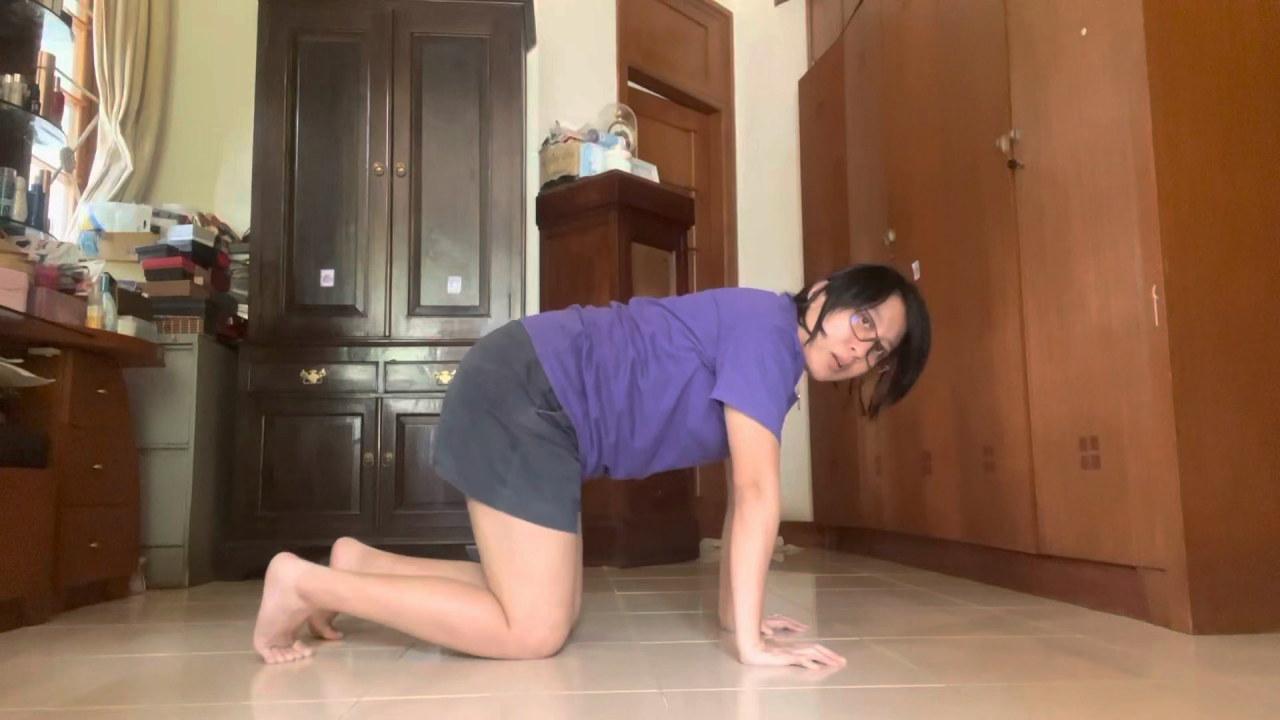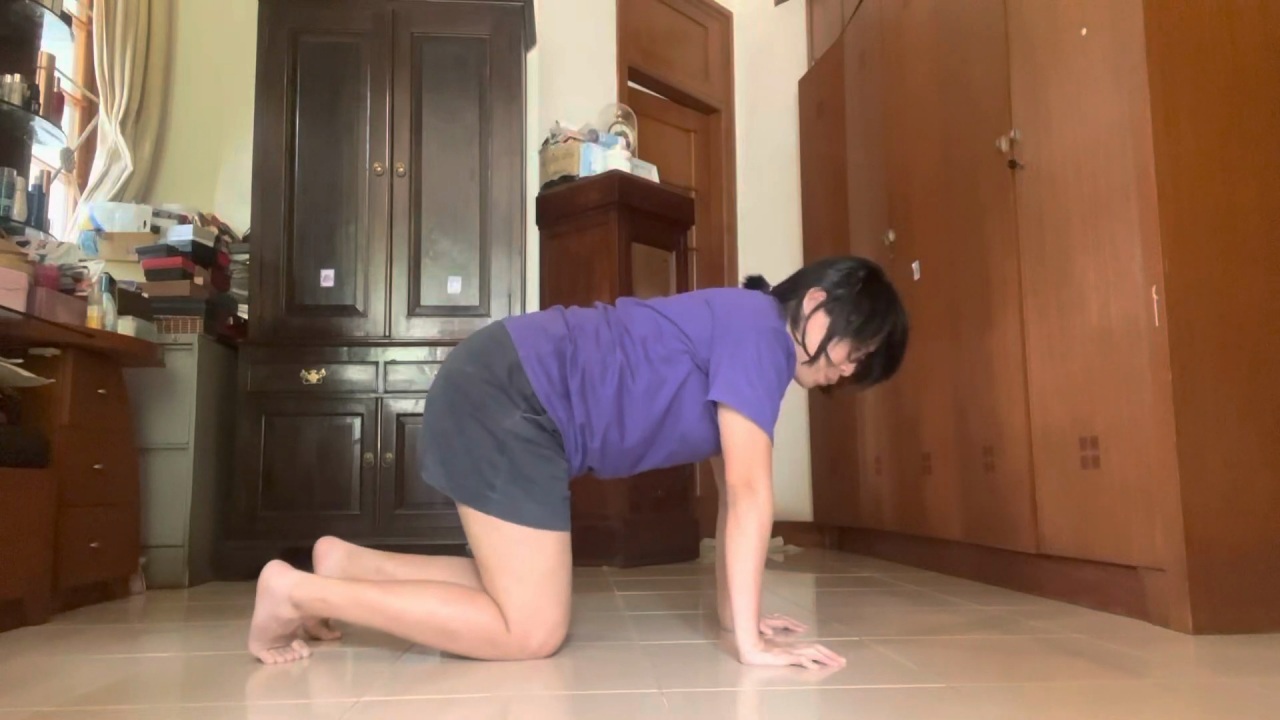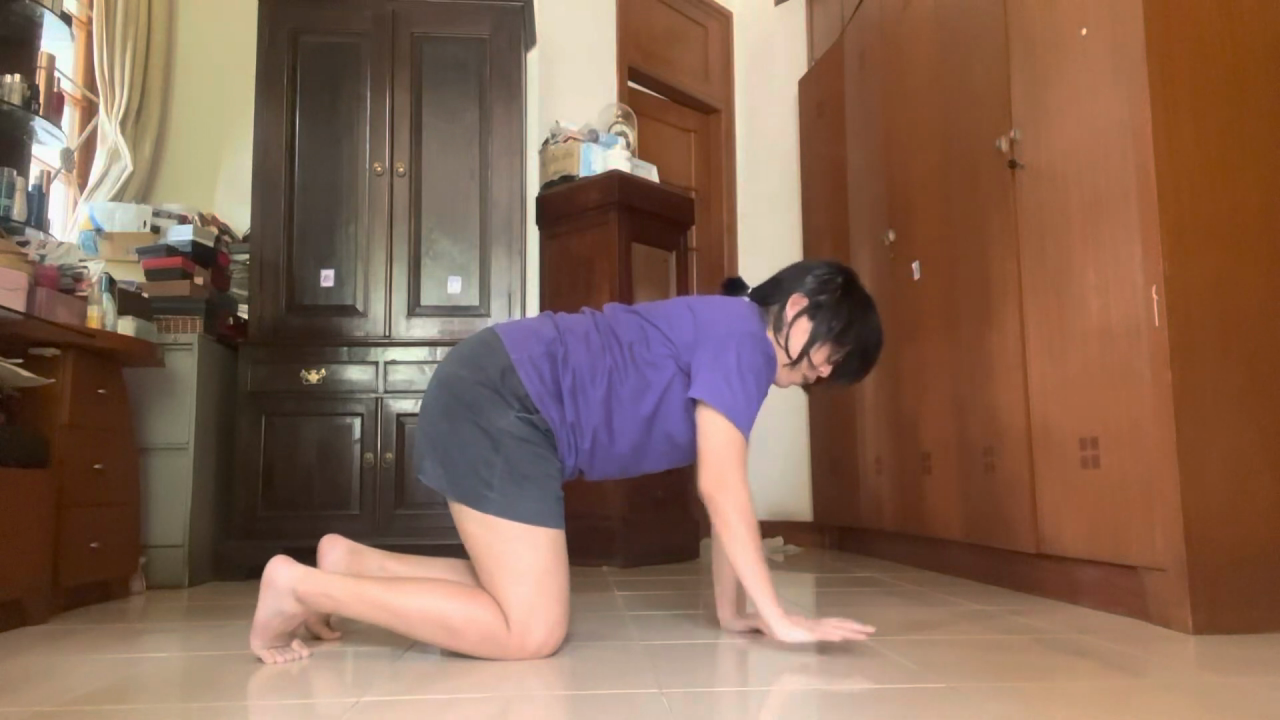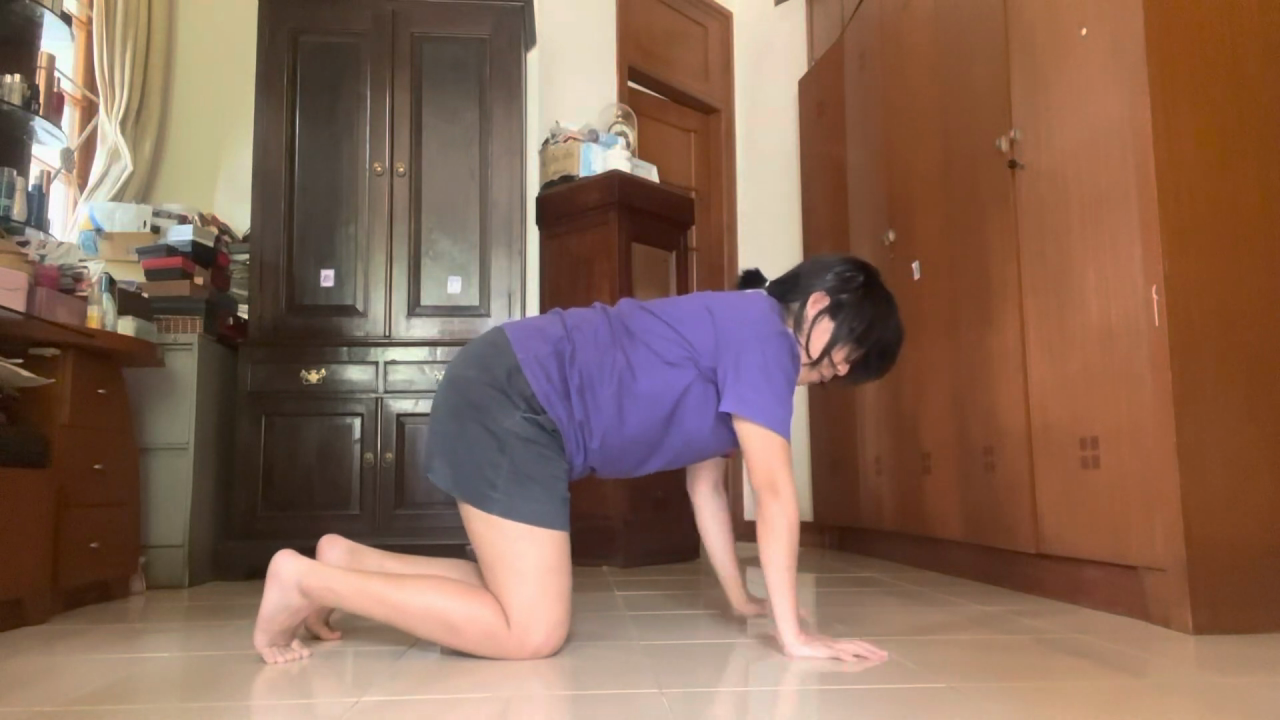
dt=0.5s
person 1, frame 1
left shoulder: (773, 366)
right shoulder: (768, 331)
left elbow: (743, 495)
right elbow: (757, 493)
left wrist: (733, 612)
right wrist: (749, 640)
left hip: (528, 398)
right hip: (525, 392)
left knee: (550, 604)
right knee: (533, 632)
left ankle: (363, 564)
right ankle: (307, 582)
person 1, frame 2
left shoulder: (743, 342)
right shoulder: (761, 332)
left elbow: (732, 493)
right elbow: (750, 493)
left wrist: (732, 612)
right wrist: (749, 641)
left hip: (502, 392)
right hip: (507, 396)
left knee: (522, 586)
right knee: (533, 633)
left ankle: (348, 563)
right ankle: (299, 591)
person 1, frame 3
left shoulder: (727, 350)
right shoulder: (741, 334)
left elbow: (722, 490)
right elbow: (720, 487)
left wrist: (729, 612)
right wrist: (780, 620)
left hip: (494, 397)
right hip: (499, 398)
left knee: (519, 589)
right knee: (531, 632)
left ankle: (350, 561)
right ankle: (302, 586)
person 1, frame 4
left shoulder: (736, 337)
right shoulder: (765, 335)
left elbow: (704, 482)
right elbow: (775, 494)
left wrist: (739, 598)
right wrist: (792, 634)
left hip: (505, 395)
right hip: (511, 400)
left knee: (521, 592)
right knee: (533, 633)
left ankle: (348, 561)
right ankle: (307, 580)
